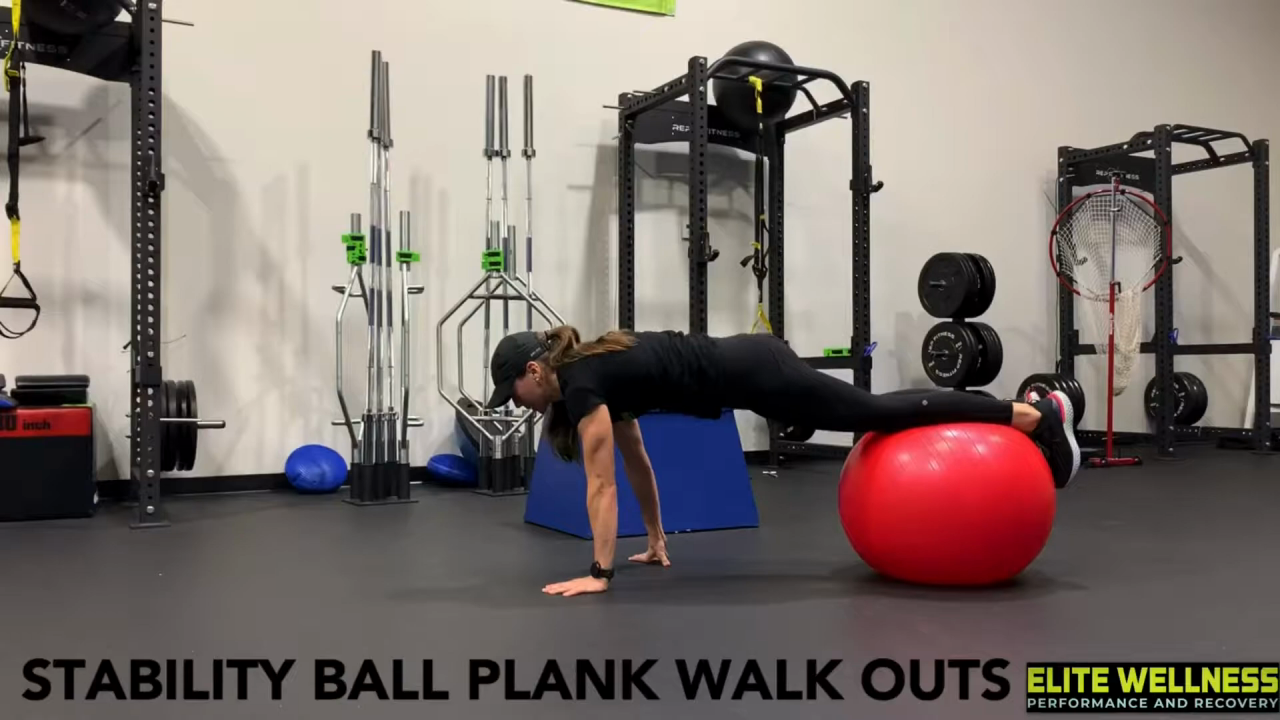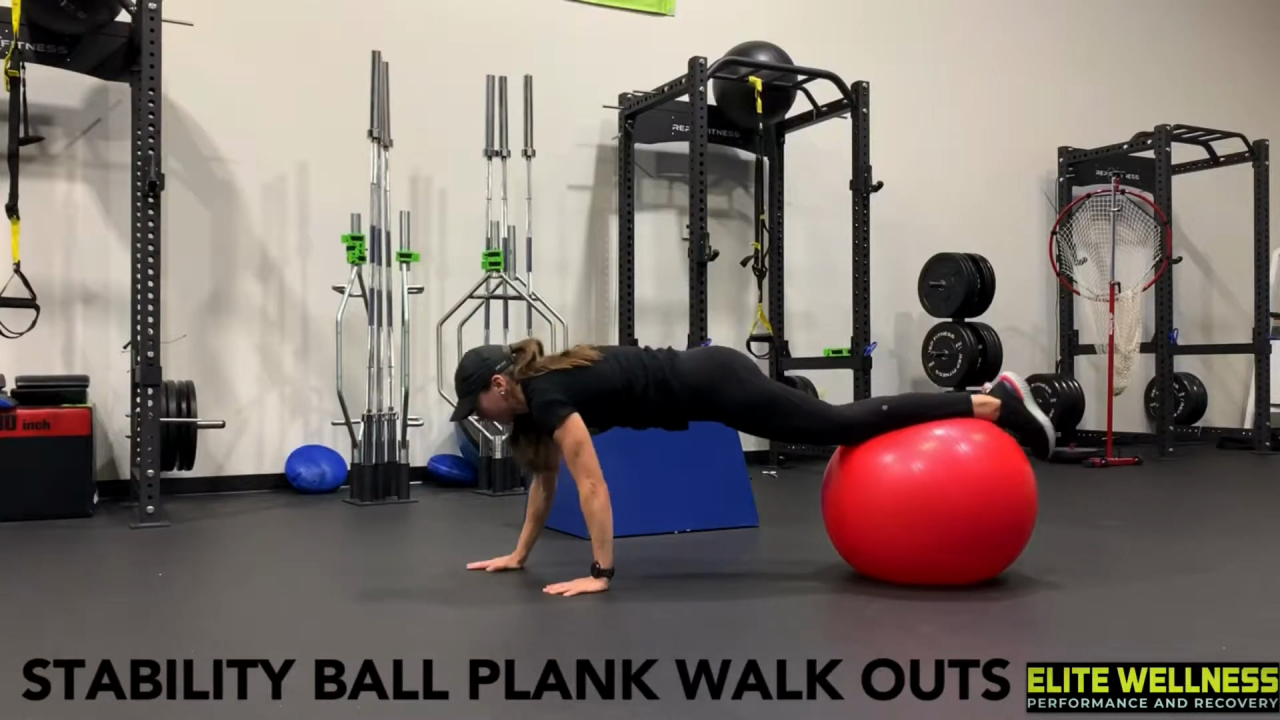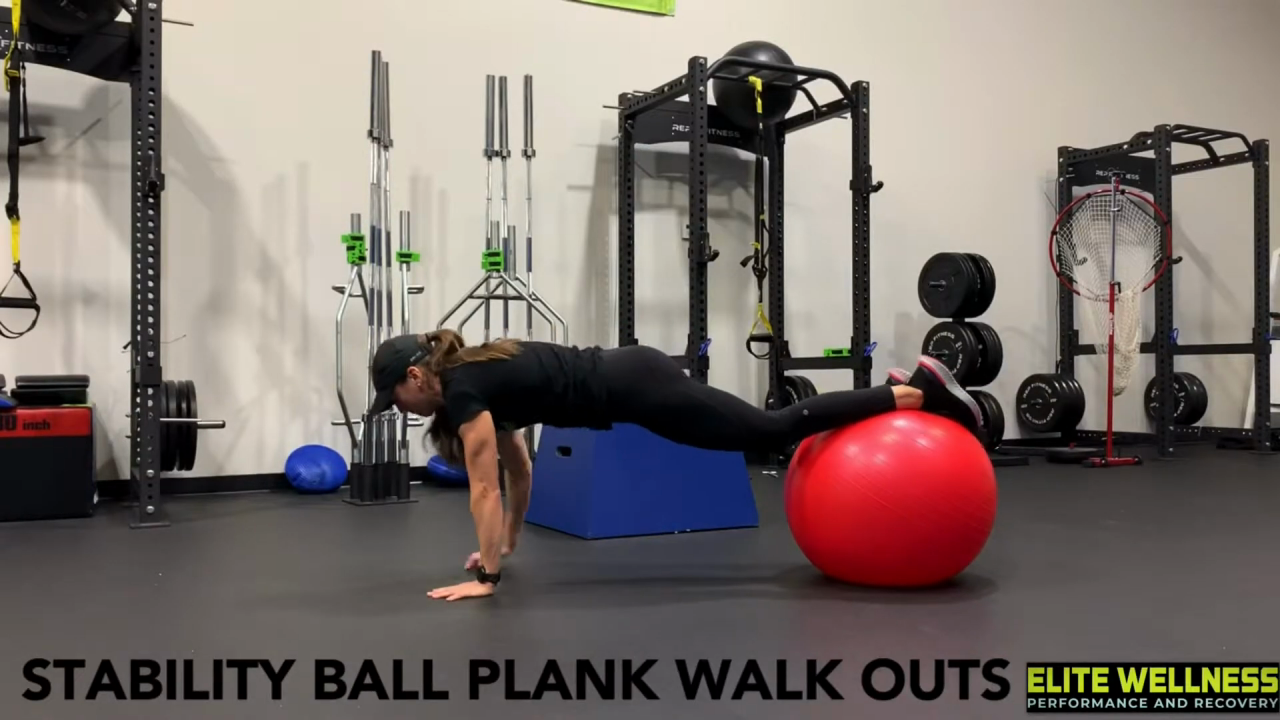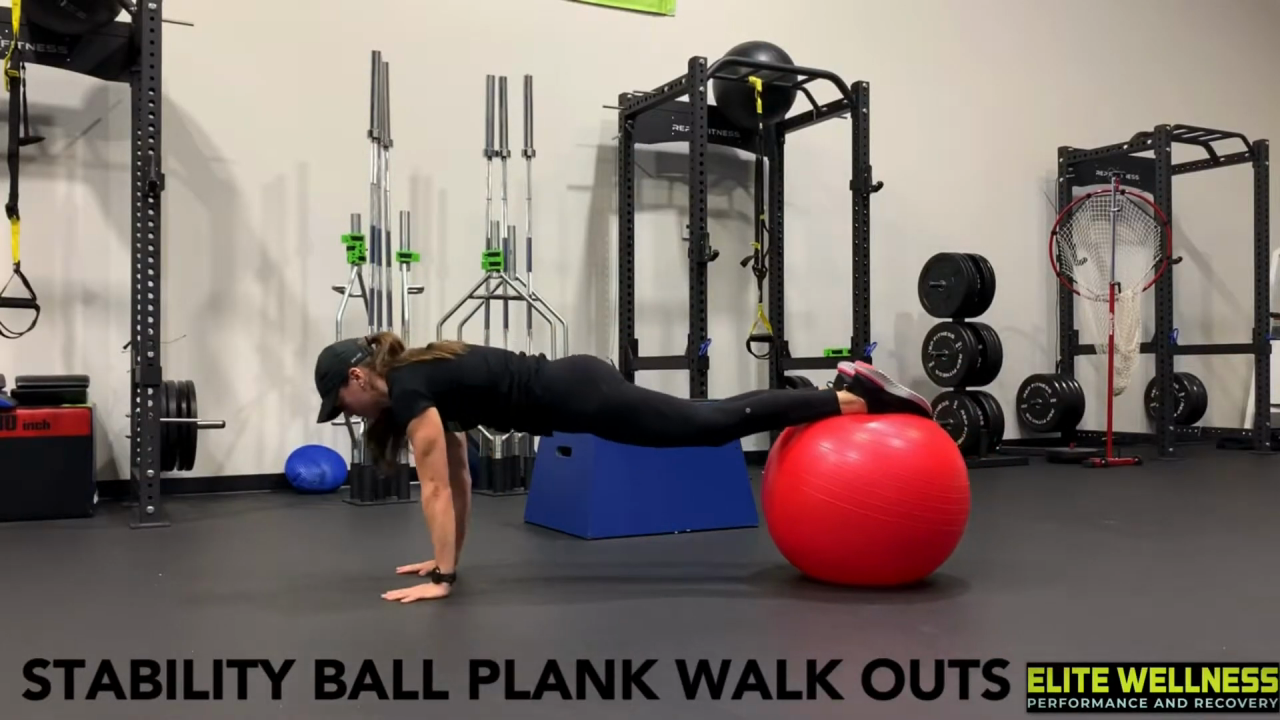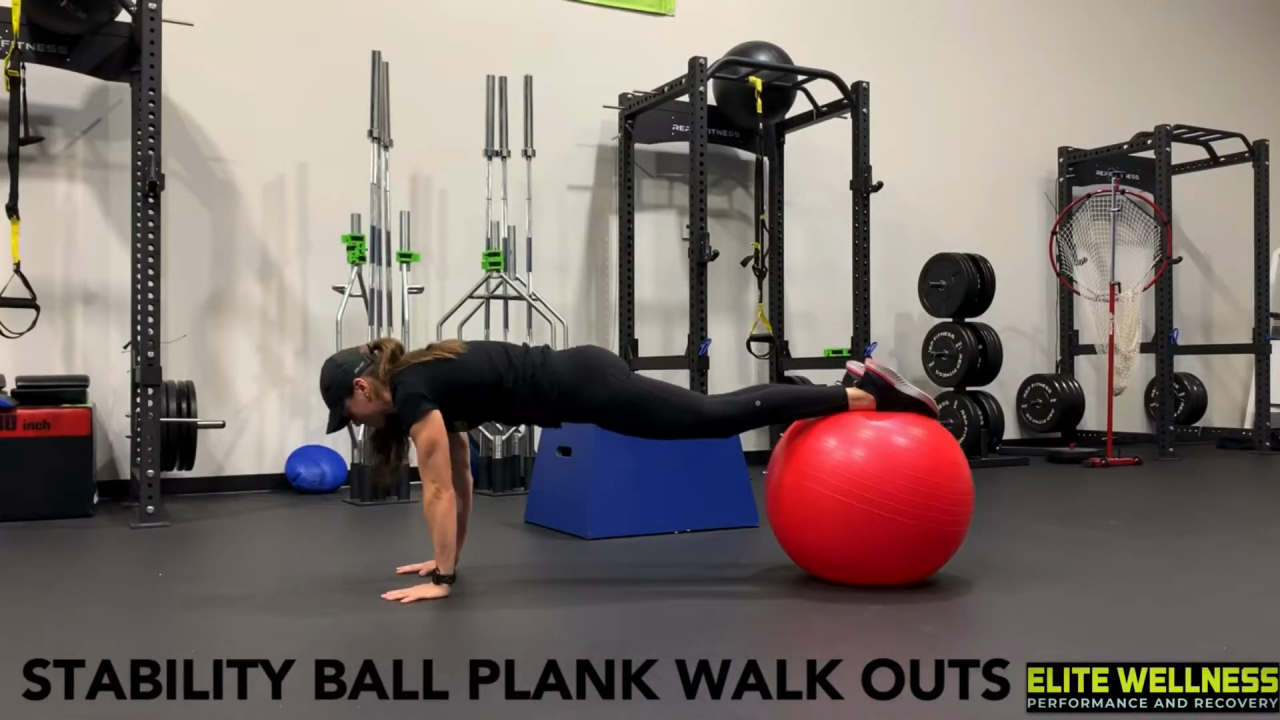
dt=1s
person 1, frame 1
left shoulder: (581, 383)
right shoulder: (596, 373)
left elbow: (601, 484)
right elbow: (638, 462)
left wrist: (599, 572)
right wrist: (656, 540)
left hip: (748, 373)
right hip: (745, 365)
left knee: (882, 414)
right knee: (878, 411)
left ankle: (1037, 418)
right ankle: (1026, 409)
person 1, frame 2
left shoulder: (546, 396)
right shoulder: (543, 389)
left elbow: (592, 487)
right elbow: (543, 479)
left wrist: (600, 573)
right wrist: (518, 555)
left hip: (710, 384)
right hip: (706, 374)
left knee: (850, 425)
right knee: (844, 422)
left ankle: (999, 403)
right ankle: (979, 398)
person 1, frame 3
left shoulder: (461, 390)
right shoulder: (481, 379)
left elbow: (484, 489)
right elbow: (520, 470)
left wrist: (486, 577)
right wrist: (505, 545)
left hip: (634, 390)
right hip: (633, 373)
left knee: (775, 430)
right knee: (771, 425)
left ankle: (921, 392)
right ankle: (898, 390)
person 1, frame 4
left shoulder: (407, 389)
right shoulder: (425, 380)
left elbow: (436, 488)
right elbow: (459, 477)
left wrist: (442, 578)
right wrist: (447, 558)
left hip: (578, 398)
right hip: (577, 385)
left knee: (717, 425)
right knee: (716, 420)
left ankle: (859, 399)
right ankle: (840, 388)
person 1, frame 5
left shoulder: (410, 391)
right shoulder: (430, 381)
left elbow: (439, 489)
right elbow: (462, 479)
left wrist: (441, 578)
right wrist: (447, 557)
left hip: (585, 386)
right hip: (583, 374)
left knee: (724, 416)
right knee: (720, 412)
left ankle: (866, 395)
right ankle: (853, 386)
